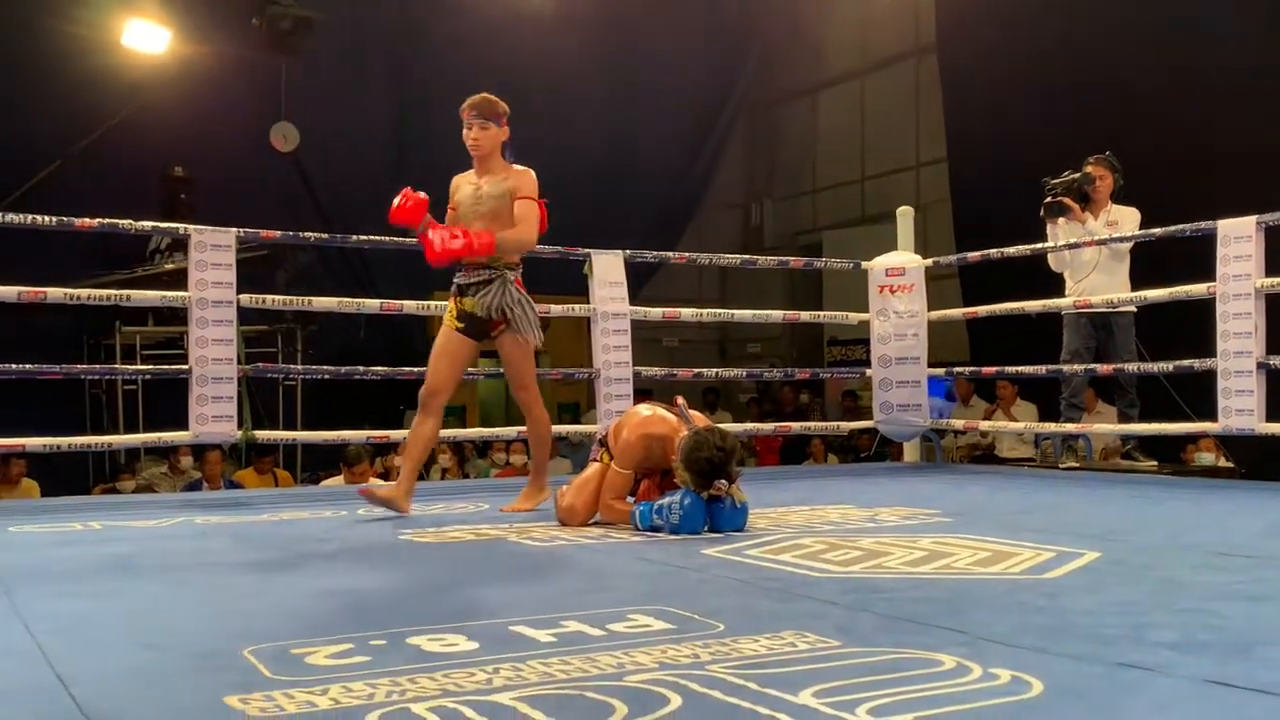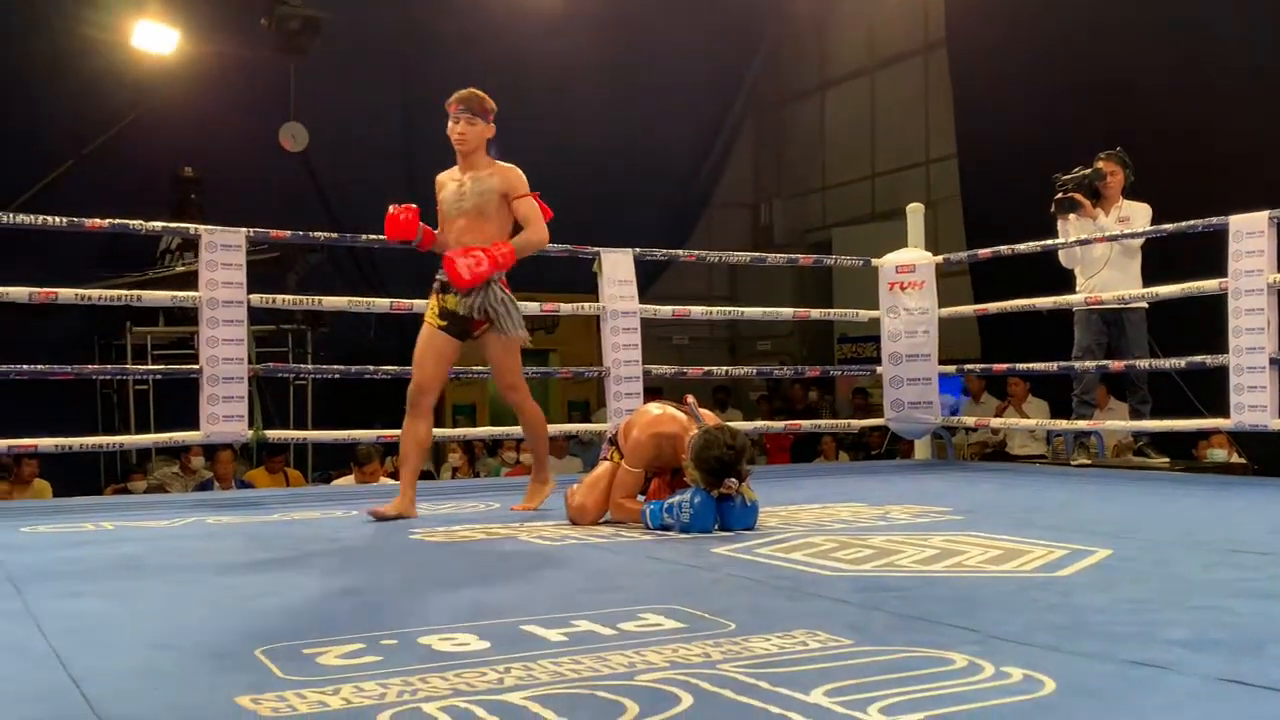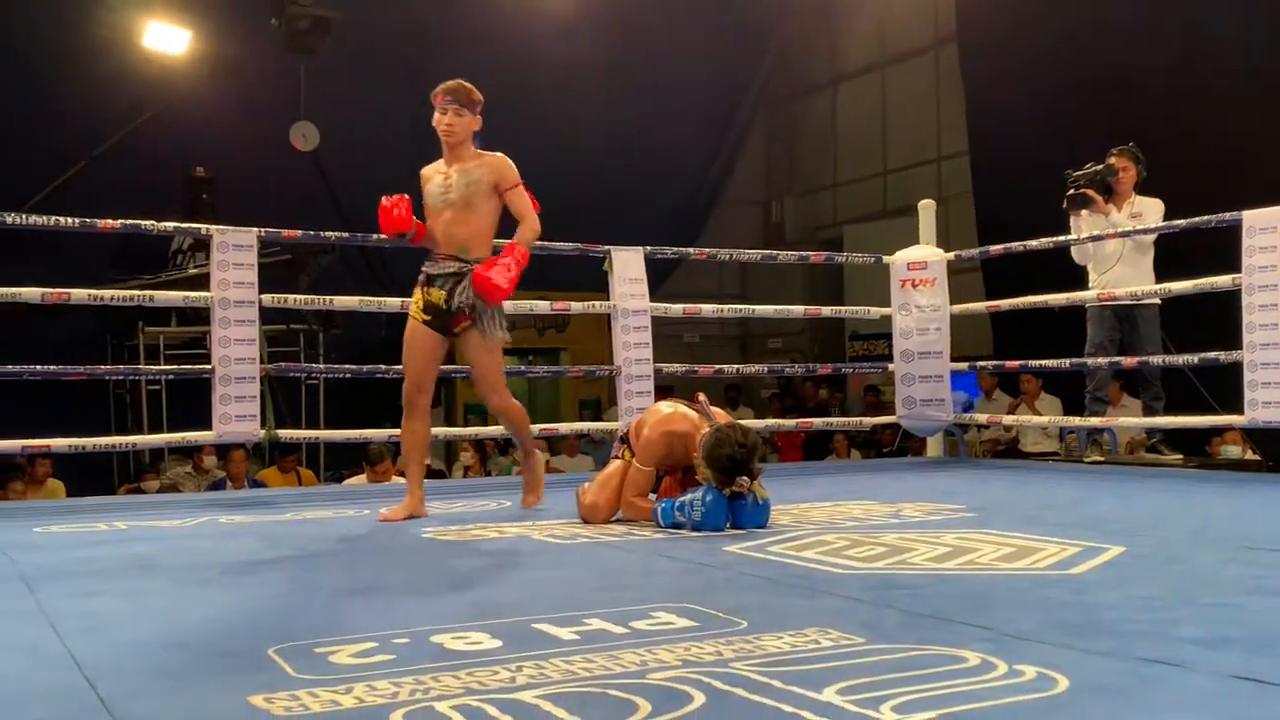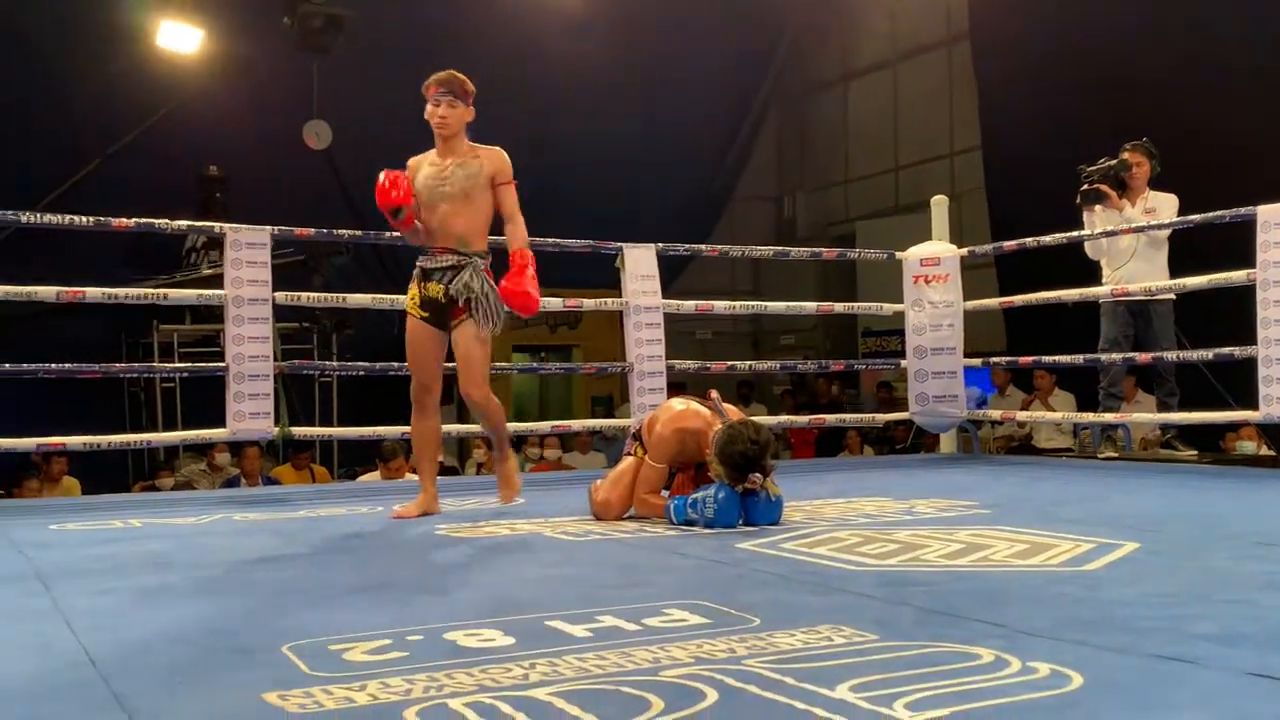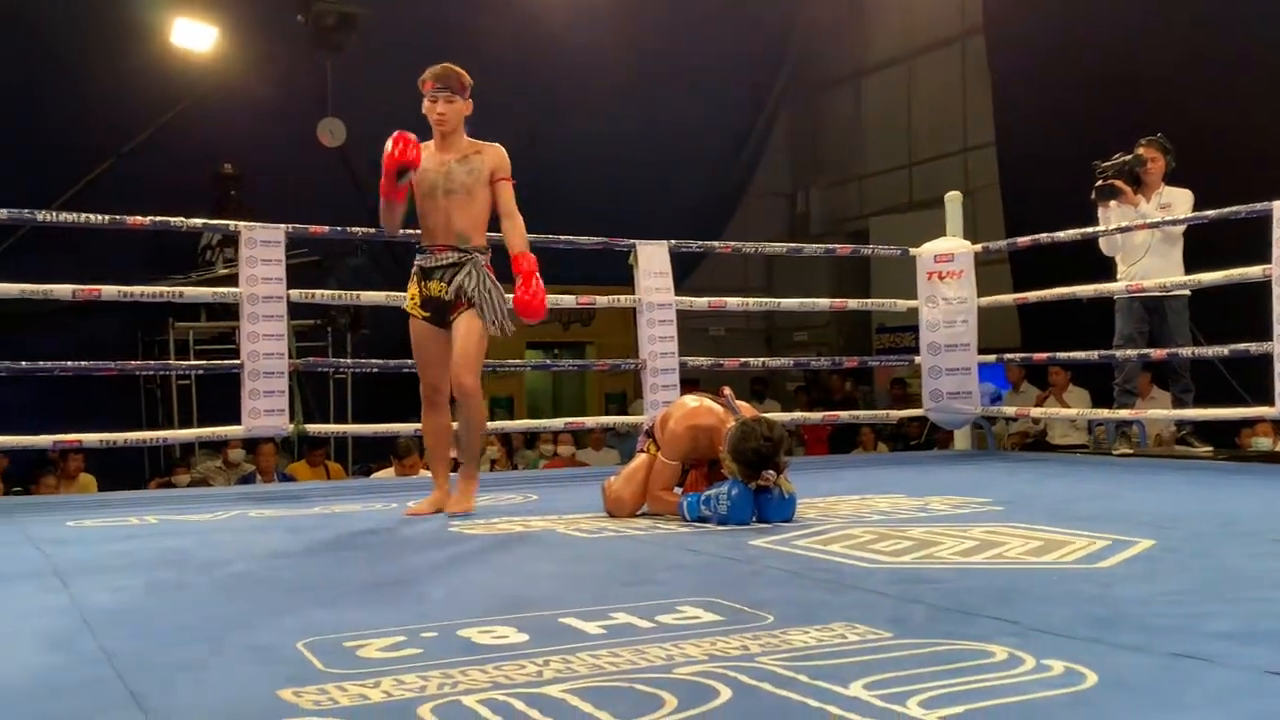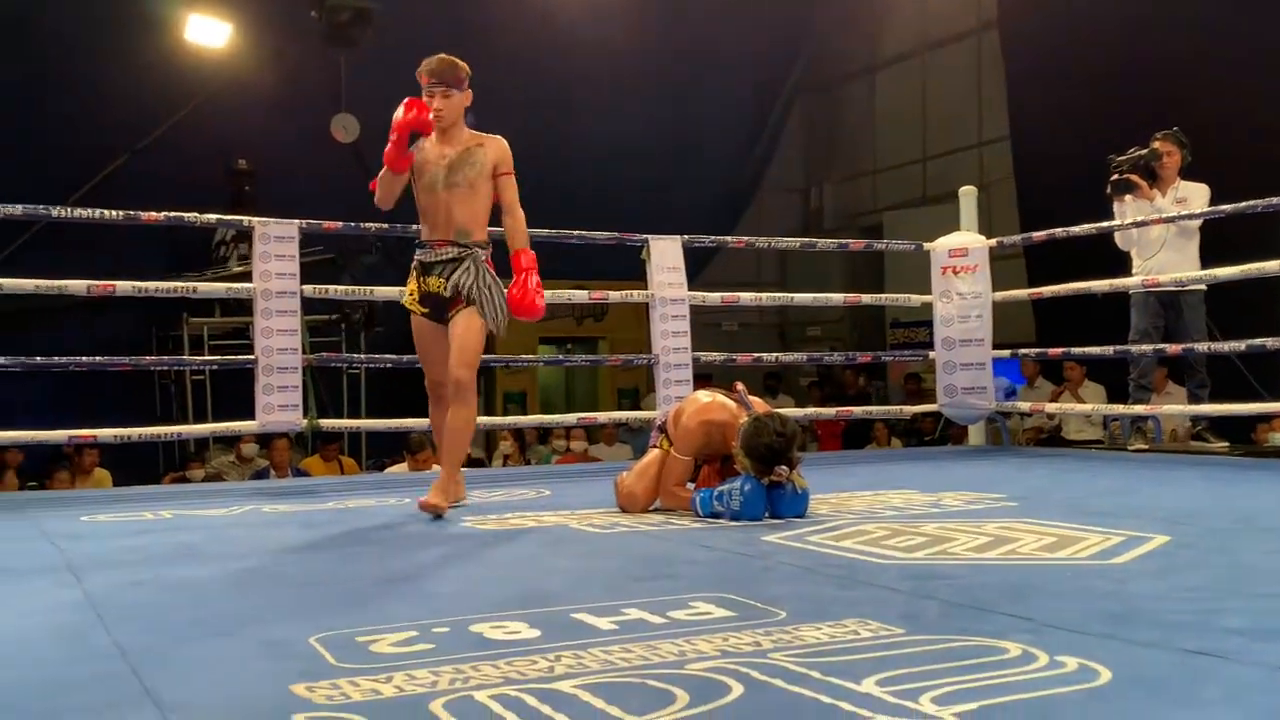
dt=0.1s
person 1, frame 1
left shoulder: (521, 178)
right shoulder: (459, 183)
left elbow: (526, 237)
right elbow: (450, 241)
left wrist: (469, 242)
right wrist: (424, 225)
left hip: (504, 290)
right hip: (464, 294)
left knee: (525, 396)
right knee: (431, 395)
left ankle: (538, 484)
right ankle: (402, 488)
person 1, frame 2
left shoulder: (507, 176)
right shoulder: (442, 181)
left elbow: (538, 233)
left wrist: (489, 257)
right wrist: (416, 235)
left hip: (487, 296)
right hip: (445, 292)
left knee: (515, 394)
right knee: (419, 395)
left ankle: (542, 473)
right ankle: (407, 496)
person 1, frame 3
left shoulder: (496, 166)
right shoulder: (428, 174)
left elbow: (531, 224)
left wrist: (509, 264)
right wrist: (409, 228)
left hip: (476, 289)
right hip: (430, 285)
left knee: (493, 394)
right knee: (415, 394)
left ankle: (531, 460)
right ankle: (414, 496)
person 1, frame 4
left shoulder: (491, 159)
right shoulder: (417, 167)
left elbow: (514, 221)
right elbow: (418, 234)
left wrist: (522, 269)
right wrist: (397, 210)
left hip: (470, 278)
right hip: (425, 278)
left knee: (475, 392)
right knee: (422, 392)
left ankle: (504, 455)
right ankle: (427, 492)
person 1, frame 5
left shoulder: (491, 155)
right shoulder: (414, 157)
left elbow: (510, 217)
right elbow: (390, 226)
left wrist: (527, 272)
right wrist: (395, 178)
left hip: (471, 274)
right hip: (425, 275)
left knee: (466, 385)
right knee: (431, 391)
left ankle: (468, 476)
right ankle: (441, 488)
person 1, frame 6
left shoulder: (493, 148)
right shoulder: (415, 148)
left elbow: (512, 213)
right elbow: (383, 200)
left wrist: (527, 270)
right wrist: (400, 144)
left hip: (472, 269)
right hip: (425, 270)
left knee: (460, 380)
right knee: (437, 385)
left ankle: (444, 487)
right ankle: (452, 479)
person 2, frame 1
left shoulder: (1128, 215)
right shoulder: (1068, 219)
left elbow: (1120, 246)
right elbow: (1058, 265)
left wrist: (1085, 220)
right wrist: (1053, 225)
left hip: (1117, 309)
right hip: (1078, 309)
left knee: (1126, 378)
right knee: (1073, 378)
left ankle: (1129, 444)
right ankle: (1069, 446)
person 2, frame 2
left shoulder: (1139, 210)
right shoulder: (1079, 215)
left elbow: (1132, 242)
right elbow: (1069, 261)
left wrist: (1095, 217)
right wrist: (1063, 221)
left hip: (1129, 305)
right hip: (1089, 305)
left knee: (1137, 374)
right knee: (1085, 375)
left ankle: (1142, 441)
right ankle: (1081, 442)
person 2, frame 3
left shoulder: (1152, 206)
right shoulder: (1091, 211)
left elbow: (1144, 238)
right elbow: (1081, 258)
left wrist: (1108, 213)
right wrist: (1076, 217)
left hip: (1142, 301)
right hip: (1102, 302)
left knee: (1150, 370)
right knee: (1098, 371)
left ankle: (1155, 438)
right ankle: (1094, 440)
person 2, frame 4
left shoulder: (1166, 201)
right shoulder: (1105, 206)
left elbow: (1158, 233)
right elbow: (1095, 253)
left wrist: (1122, 208)
right wrist: (1090, 213)
left hip: (1156, 297)
right hip: (1116, 297)
left knee: (1165, 366)
right knee: (1111, 368)
left ankle: (1169, 433)
right ankle: (1108, 436)
person 2, frame 5
left shoulder: (1181, 196)
right shoulder: (1120, 202)
left elbow: (1173, 229)
right elbow: (1110, 249)
left wrist: (1136, 204)
right wrist: (1104, 208)
left hip: (1171, 293)
right hip: (1131, 293)
left knee: (1180, 362)
right knee: (1126, 364)
left ankle: (1184, 430)
right ankle: (1123, 432)
person 2, frame 6
left shoulder: (1197, 191)
right shoulder: (1135, 196)
left elbow: (1189, 223)
right elbow: (1125, 243)
left wrist: (1152, 198)
right wrist: (1120, 203)
left hip: (1187, 288)
right hip: (1146, 288)
left knee: (1195, 357)
right knee: (1141, 358)
left ankle: (1200, 425)
right ankle: (1138, 428)
person 3, frame 1
left shoulder: (709, 437)
right shoulder: (638, 438)
right elbow: (608, 505)
left wrist: (729, 492)
right wrist: (653, 515)
right hip: (614, 453)
right knee: (572, 513)
right ankle: (566, 492)
person 3, frame 2
left shoulder: (719, 436)
right shoulder: (648, 437)
right elbow: (618, 503)
left wrist: (737, 488)
left hip: (671, 464)
right hip: (625, 451)
right knee: (583, 512)
right ankle: (576, 491)
person 3, frame 3
left shoulder: (731, 435)
right shoulder: (659, 435)
right elbow: (630, 502)
right hip: (637, 450)
right knee: (594, 510)
left ankle: (666, 493)
right ankle: (587, 489)
person 3, frame 4
left shoulder: (743, 432)
right shoulder: (671, 432)
right elbow: (642, 499)
left wrist: (760, 487)
right wrist: (687, 509)
left hip: (695, 459)
right hip: (648, 445)
right knee: (606, 508)
right ankle: (600, 487)
person 3, frame 5
left shoulder: (757, 429)
right shoulder: (684, 429)
right elbow: (655, 496)
left wrist: (775, 485)
right wrist: (700, 506)
left hip: (709, 458)
right hip: (662, 443)
right knee: (619, 504)
right ankle: (613, 484)
person 3, frame 6
left shoulder: (770, 424)
right shoulder: (698, 424)
right elbow: (668, 492)
left wrist: (787, 481)
right wrist: (713, 501)
left hip: (720, 450)
right hip: (674, 438)
right knee: (632, 499)
right ankle: (627, 479)
